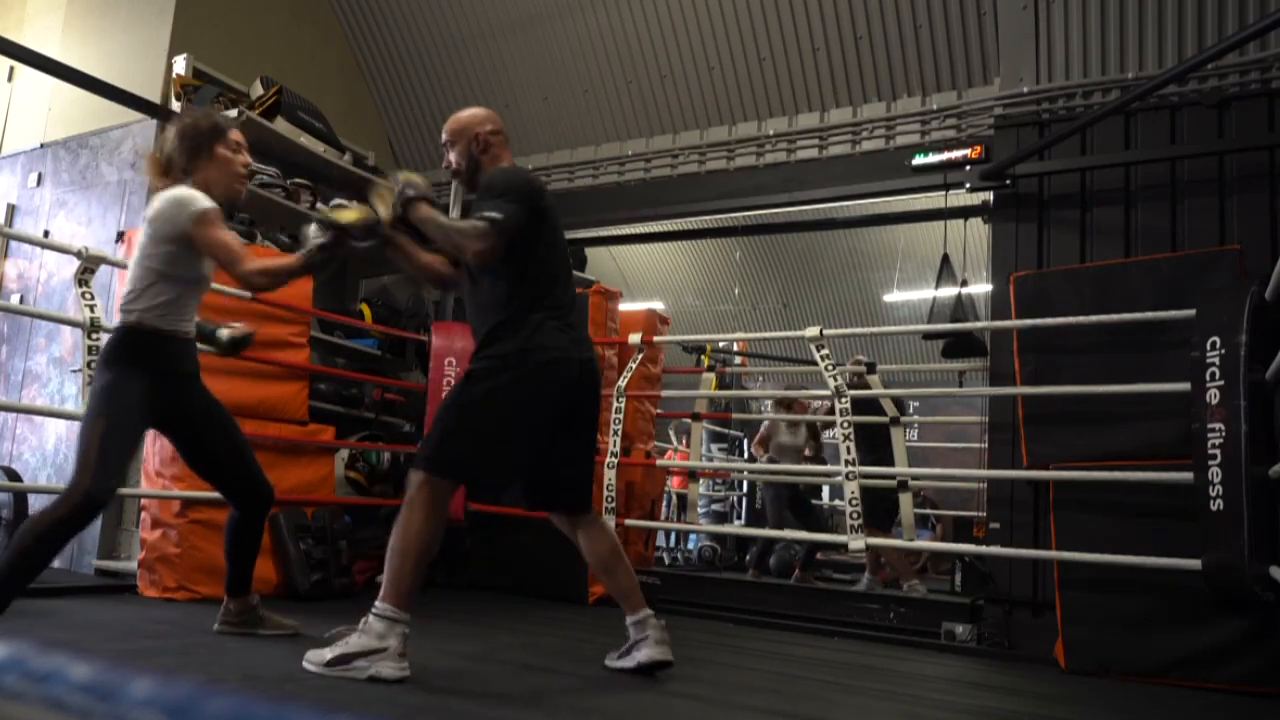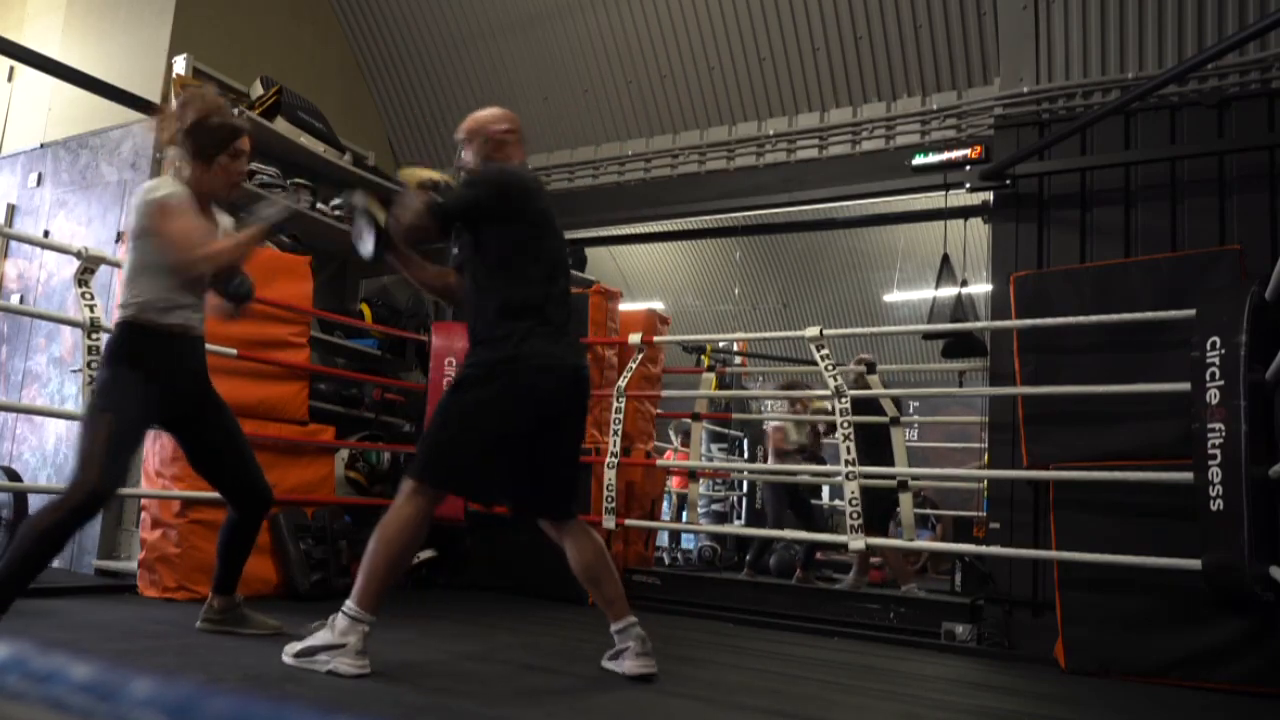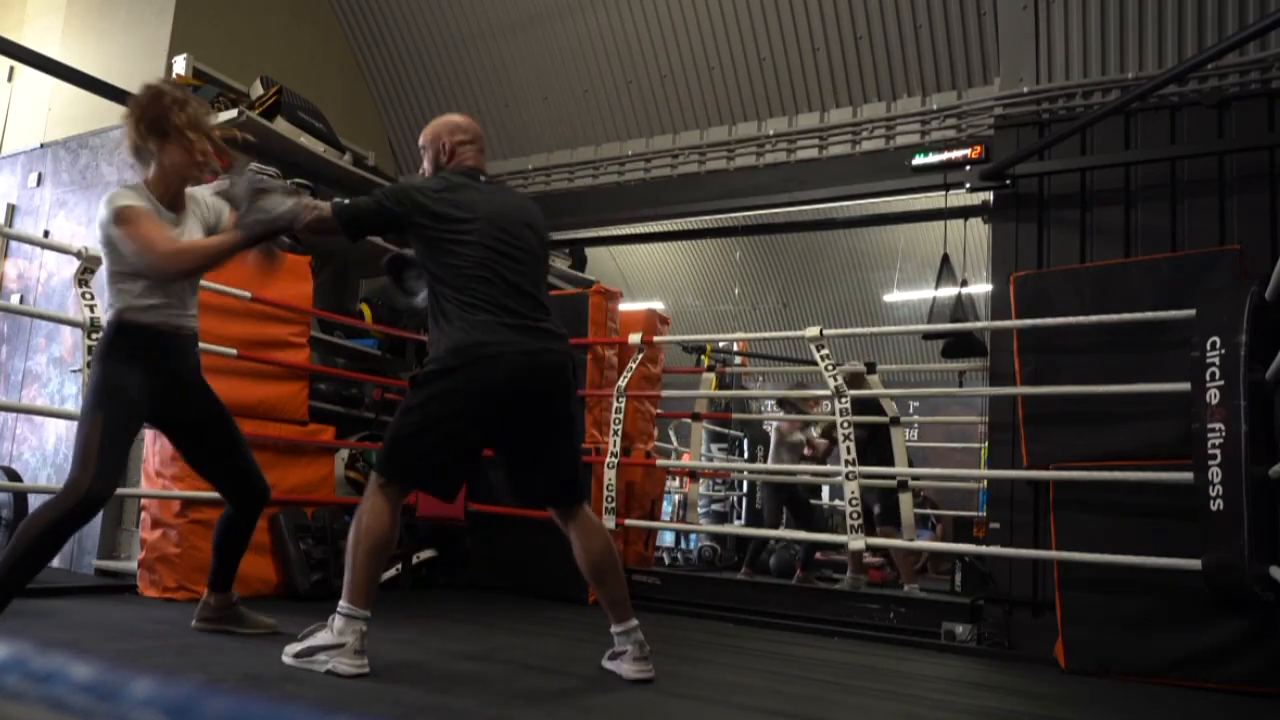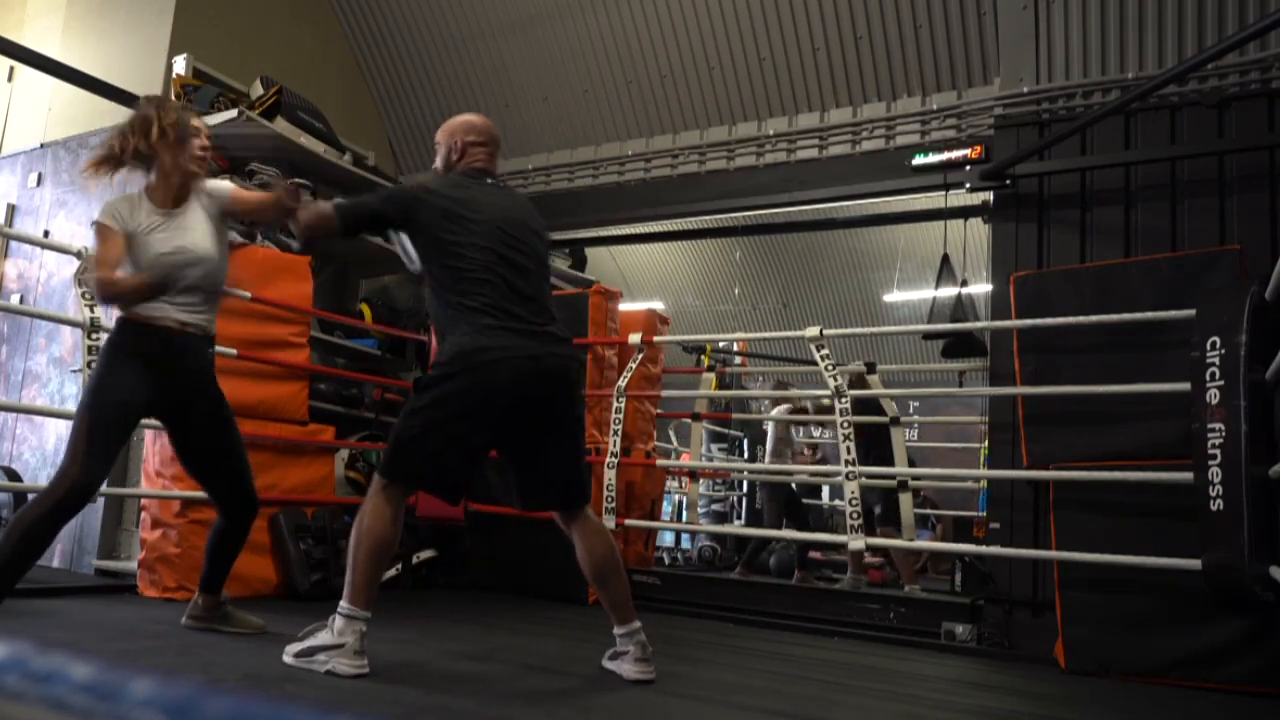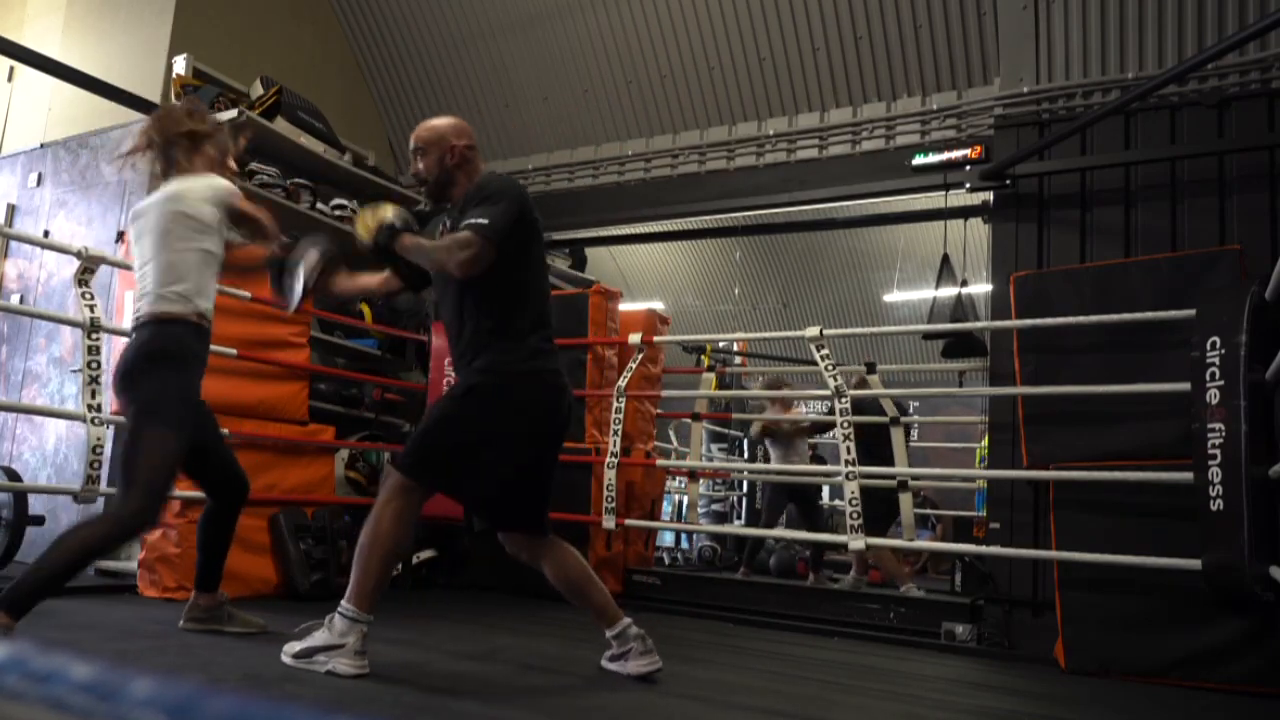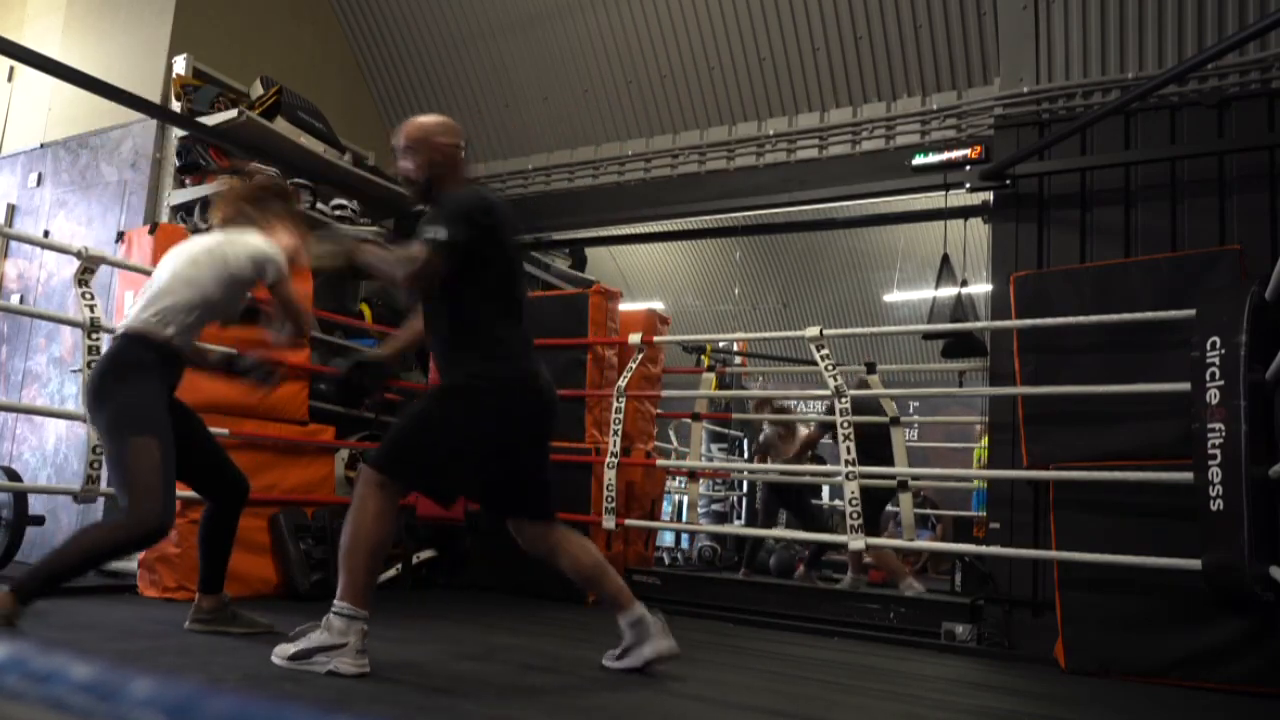
dt=0.5s
person 1, frame 1
left shoulder: (510, 184)
right shoulder: (516, 196)
left elbow: (476, 247)
right elbow: (449, 276)
left wrist: (416, 209)
right wrist: (391, 234)
left hip: (521, 362)
right hip: (571, 367)
left knee: (429, 482)
right knee: (572, 510)
left ankle: (381, 639)
right ankle: (646, 632)
person 1, frame 2
left shoulder: (502, 181)
right shoulder: (510, 206)
left elbow: (412, 223)
right elbow: (457, 288)
left wrist: (415, 199)
right wrist: (391, 248)
left hip: (509, 369)
right hip: (562, 374)
left knee: (419, 492)
right knee: (558, 516)
left ankle: (347, 635)
right ankle: (631, 641)
person 1, frame 3
left shoulder: (419, 196)
right shoulder: (525, 208)
left elbow: (318, 221)
left hip: (472, 363)
right hip: (547, 363)
left knee: (386, 486)
right knee: (570, 508)
left ankle: (345, 636)
right ankle: (631, 644)
person 1, frame 4
left shoulder: (424, 196)
right shoulder: (526, 212)
left elbow: (317, 221)
left wrist: (303, 211)
left hip: (479, 367)
right hip: (553, 367)
left knee: (388, 488)
right knee: (572, 510)
left ankle: (346, 637)
right ankle: (632, 644)
person 1, frame 5
left shoulder: (498, 192)
right shoulder: (454, 222)
left elbow: (463, 261)
left wrist: (398, 240)
left hip: (509, 383)
right hip: (529, 391)
left knee: (401, 486)
right knee: (525, 537)
left ankle: (345, 637)
right ankle: (629, 641)
person 1, frame 6
left shoulder: (467, 204)
right shoulder: (452, 213)
left elbow: (415, 274)
right elbow: (436, 309)
right wrist: (380, 356)
left hip: (485, 387)
right hip: (518, 390)
left knee: (377, 481)
right knee: (535, 527)
left ankle: (343, 636)
right ankle: (641, 625)
person 2, frame 1
left shoulder: (203, 214)
right shoulder: (182, 203)
right elbow: (248, 272)
left wrist: (213, 332)
right wrist: (317, 252)
left hip: (179, 373)
right hip: (133, 365)
left knee: (255, 494)
right knee: (88, 495)
left ankle: (240, 607)
person 2, frame 2
left shoulder: (221, 222)
right shoulder: (160, 197)
left elbow: (223, 277)
right elbow: (202, 264)
right wrist: (265, 225)
left hip: (186, 372)
right hip: (136, 363)
left knee: (254, 497)
right knee: (90, 492)
left ankle: (222, 603)
person 2, frame 3
left shoulder: (200, 202)
right shoulder: (125, 203)
left elbow: (262, 235)
right elbow: (175, 260)
right wrist: (251, 228)
left hip: (181, 367)
right hip: (127, 359)
left knee: (250, 492)
right knee: (89, 491)
left ankle: (218, 602)
person 2, frame 4
left shoulder: (213, 195)
right shoulder: (121, 210)
left elbow: (277, 207)
right elbow: (106, 288)
right wrist: (161, 281)
left hip: (195, 367)
right hip: (133, 356)
left knee: (241, 501)
right knee: (74, 486)
left ankle: (208, 602)
person 2, frame 5
left shoulder: (145, 212)
right shoulder: (210, 190)
right elbow: (267, 230)
left hip: (155, 359)
right hip: (169, 360)
left knee: (231, 489)
right knee: (134, 513)
left ankle: (205, 602)
person 2, frame 6
left shoulder: (207, 246)
right shoulder: (262, 250)
right elbow: (300, 326)
left wrist: (231, 363)
left hip: (146, 381)
right hip: (131, 377)
left knee: (231, 489)
right knee: (150, 520)
left ankle: (210, 604)
person 3, frame 1
left shoulder: (854, 394)
right shoulder: (887, 395)
left elbow: (828, 417)
left hip: (878, 470)
right hip: (893, 469)
left knee: (875, 530)
right knee: (876, 529)
left ankle: (912, 584)
right ankle: (871, 581)
person 3, frame 2
left shoulder: (857, 399)
right shoulder: (888, 398)
right hip: (889, 471)
left knee: (874, 534)
right knee: (868, 529)
left ankle: (909, 588)
right ankle: (858, 578)
person 3, frame 3
left shoulder: (864, 401)
right shoulder: (863, 401)
left elbow: (856, 436)
left knee: (886, 530)
left ankle: (911, 587)
right ankle: (854, 578)
person 3, frame 4
left shoulder: (863, 402)
right shoulder: (872, 401)
left elbow: (851, 435)
left knee: (888, 531)
left ankle: (912, 588)
right ankle: (854, 579)
person 3, frame 5
left shoulder: (852, 404)
right shoulder: (895, 406)
left hip: (873, 484)
right knee: (862, 531)
left ankle: (909, 589)
right ankle: (855, 578)
person 3, frame 6
right shoulder: (882, 405)
left elbow: (813, 437)
left wrist: (792, 460)
left knee: (868, 538)
left ankle: (909, 585)
right ankle: (854, 578)
person 4, frame 1
left shoulder: (807, 426)
right shoulder: (775, 423)
left elbow: (816, 455)
right elbow: (755, 446)
left wrist: (815, 434)
right wrist: (765, 458)
left hip: (794, 485)
right hip: (775, 483)
left knee: (817, 528)
right knee: (776, 527)
left ankle: (801, 573)
right ankle: (754, 572)
person 4, frame 2
left shoulder: (805, 425)
right shoulder: (781, 422)
left elbow: (814, 452)
right elbow: (777, 450)
right wrist: (802, 448)
left hip: (793, 483)
right hip: (775, 482)
left knee: (814, 528)
right knee: (775, 528)
left ankle: (803, 573)
right ankle: (749, 570)
person 4, frame 3
left shoulder: (806, 429)
right shoulder: (784, 419)
left elbow: (816, 454)
right elbow: (791, 429)
right wrist: (808, 416)
left hip: (792, 482)
right hip: (775, 479)
left knee: (814, 528)
right knee: (771, 526)
left ankle: (803, 574)
right ankle: (746, 570)
person 4, frame 4
left shoulder: (786, 422)
right shoulder: (783, 411)
left hip: (784, 481)
right hip: (772, 479)
left knee: (805, 528)
right knee: (772, 528)
left ankle: (801, 574)
right ankle: (742, 570)
person 4, frame 5
left shoulder: (798, 414)
right shoulder: (768, 420)
right elbow: (755, 432)
left hip: (803, 480)
right hip: (778, 480)
left knee: (818, 530)
right knee: (766, 525)
left ankle: (816, 575)
right ankle: (744, 570)
person 4, frame 6
left shoulder: (798, 432)
right shoulder: (766, 436)
right elbow: (759, 465)
left hip: (796, 489)
right hip: (774, 488)
left knee: (823, 532)
right knee: (763, 527)
left ankle: (806, 570)
right ankle: (745, 571)
